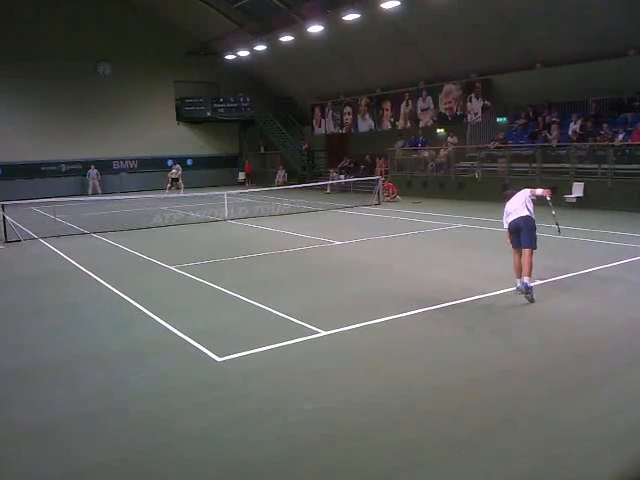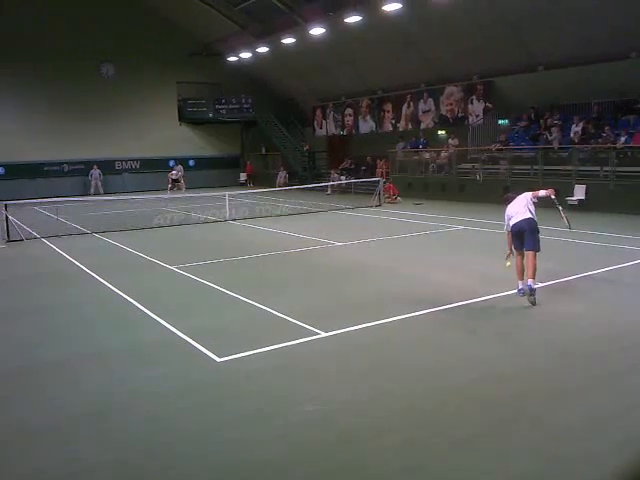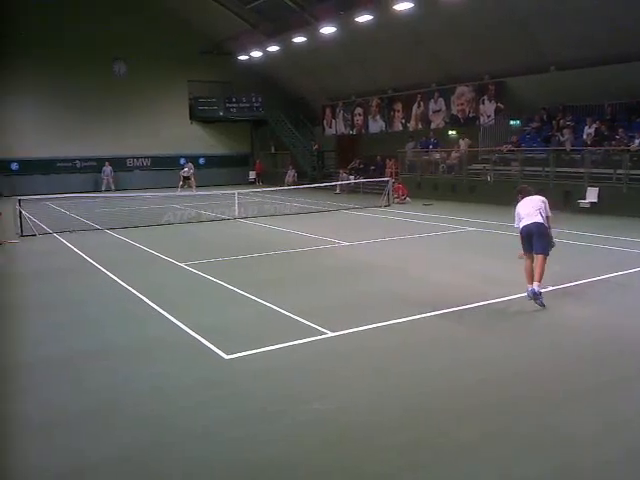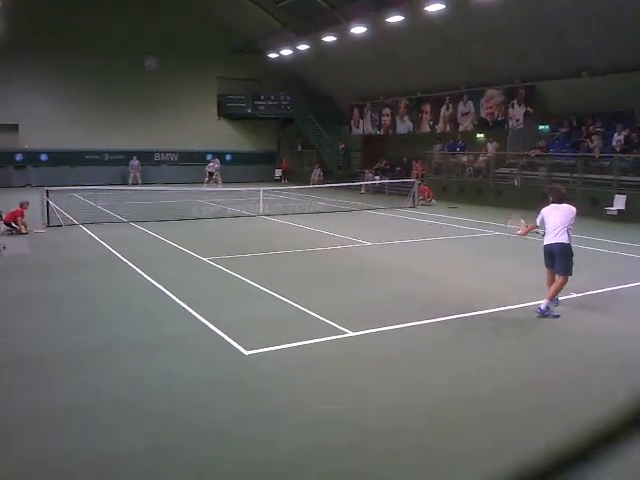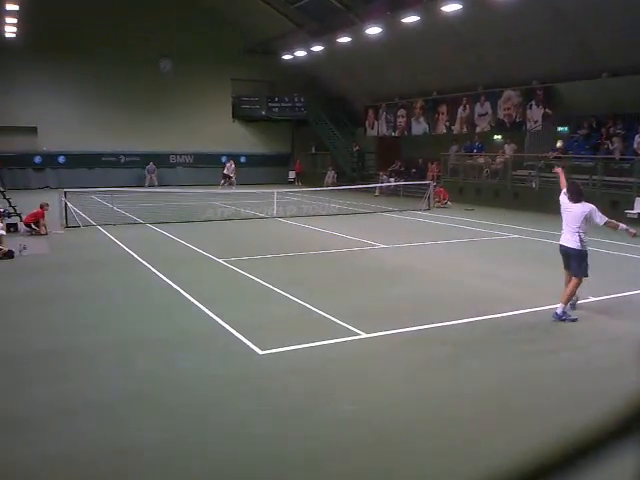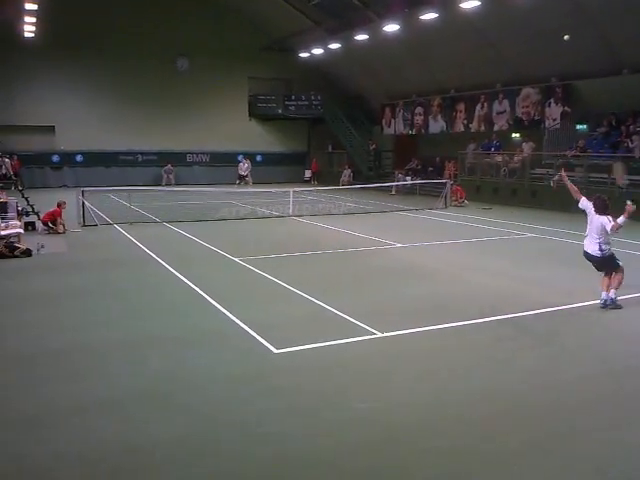
dt=0.7s
person 1, frame 1
left shoulder: (507, 206)
right shoulder: (524, 192)
right elbow: (533, 191)
left wrist: (510, 240)
right wrist: (543, 192)
left hip: (512, 223)
right hip: (526, 220)
left knee: (517, 253)
right knee: (527, 253)
left ankle: (519, 284)
right ankle: (526, 283)
person 1, frame 2
left shoulder: (508, 209)
right shoulder: (525, 196)
left elbow: (509, 233)
right elbow: (535, 194)
left wrist: (510, 249)
right wrist: (547, 192)
left hip: (515, 226)
right hip: (528, 222)
left knee: (519, 255)
right knee: (531, 255)
left ankle: (521, 287)
right ankle: (530, 285)
person 1, frame 3
left shoulder: (519, 206)
right shoulder: (541, 199)
right elbow: (547, 219)
left wrist: (524, 250)
right wrist: (550, 237)
left hip: (525, 228)
right hip: (538, 226)
left knee: (529, 258)
right knee: (541, 258)
left ankle: (530, 289)
right ankle: (535, 289)
person 1, frame 4
left shoulder: (546, 210)
right shoulder: (572, 209)
left elbow: (536, 225)
left wrist: (525, 231)
left hip: (548, 245)
right hip: (563, 245)
left knee: (551, 271)
right knee: (562, 279)
left ankle: (552, 297)
right ankle: (544, 307)
person 1, frame 5
left shoulder: (564, 202)
right shoulder: (588, 208)
left elbow: (564, 187)
right elbow: (608, 223)
left wrist: (560, 173)
right wrist: (628, 230)
left hip: (563, 245)
right hip: (577, 248)
left knee: (569, 275)
right knee: (576, 280)
left ankle: (571, 300)
right ankle: (560, 311)
person 1, frame 6
left shoulder: (590, 210)
right shoulder: (606, 219)
left elbow: (577, 195)
right elbow: (614, 228)
left wrist: (566, 180)
right wrist: (626, 214)
left hip: (588, 252)
right hip: (601, 254)
left knee: (608, 272)
right knee: (619, 271)
left ankle: (604, 298)
right ankle: (611, 297)
